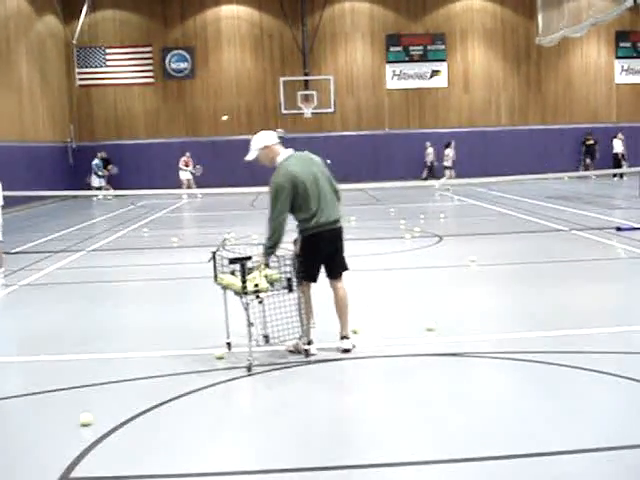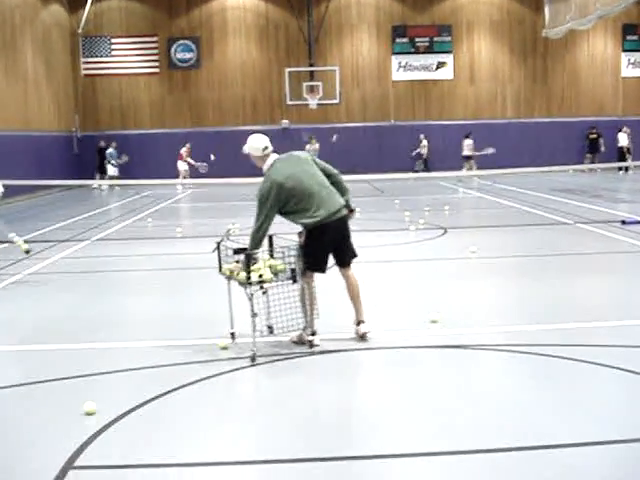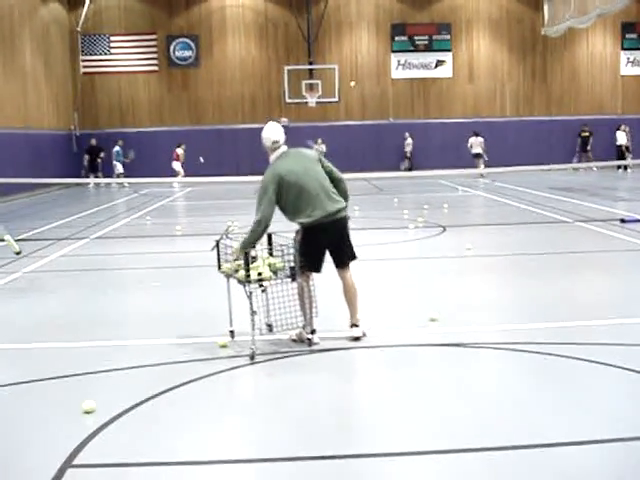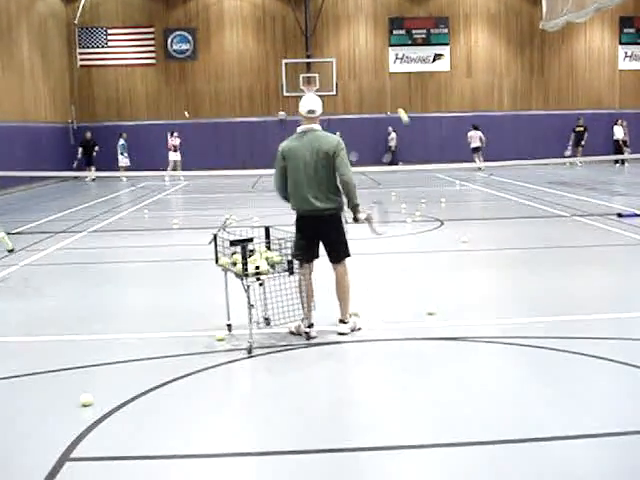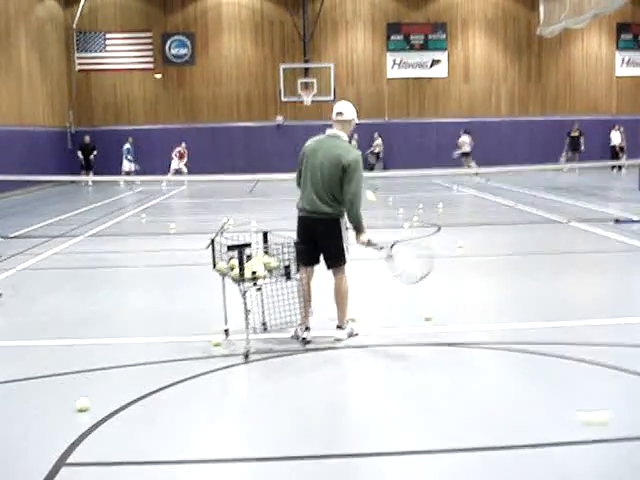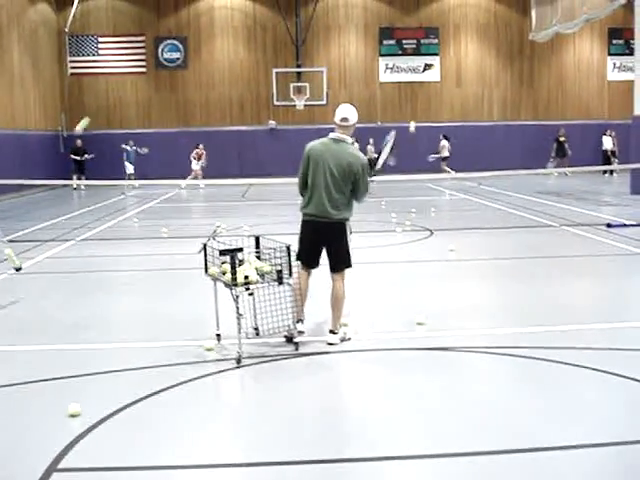
dt=0.4s
person 1, frame 1
left shoulder: (281, 177)
right shoulder: (311, 157)
left elbow: (278, 219)
right elbow: (336, 192)
left wrist: (269, 251)
left hip: (312, 233)
right hip: (335, 227)
left knee: (304, 286)
right knee: (337, 282)
left ankle: (306, 341)
right ankle: (345, 337)
person 1, frame 2
left shoulder: (270, 184)
right shoulder: (300, 156)
left elbow: (262, 223)
right elbow: (334, 175)
left wrist: (249, 255)
right wrist: (347, 203)
left hip: (318, 227)
right hip: (339, 217)
left knee: (307, 277)
right knee: (346, 270)
left ankle: (310, 332)
right ankle: (361, 322)
person 1, frame 3
left shoulder: (272, 175)
right shoulder: (309, 154)
left elbow: (263, 218)
right elbow: (339, 179)
left wrist: (245, 246)
right wrist: (342, 207)
left hip: (314, 227)
right hip: (338, 218)
left knee: (304, 276)
right knee: (344, 271)
left ankle: (308, 331)
right ankle: (355, 325)
person 1, frame 4
left shoulder: (285, 147)
right shoulder: (334, 142)
left elbow: (282, 188)
right elbow: (346, 180)
right wrist: (355, 207)
left hip: (304, 216)
right hip: (331, 213)
left knee: (305, 269)
right knee: (339, 266)
left ankle: (307, 323)
right ankle: (345, 320)
person 1, frame 5
left shoulder: (310, 145)
right shoulder: (351, 155)
left elbow: (299, 181)
right elbow: (351, 198)
right wrist: (359, 229)
left hip: (306, 217)
right hip: (331, 219)
left knee: (305, 272)
right knee: (339, 272)
left ankle: (304, 327)
right ankle: (342, 326)
person 1, frame 6
left shoulder: (312, 148)
right shoulder: (358, 159)
left elbow: (302, 185)
right elbow: (359, 196)
left hip: (310, 219)
right hip: (337, 222)
left knee: (304, 270)
right knee: (338, 276)
left ankle: (299, 320)
right ankle: (335, 330)
